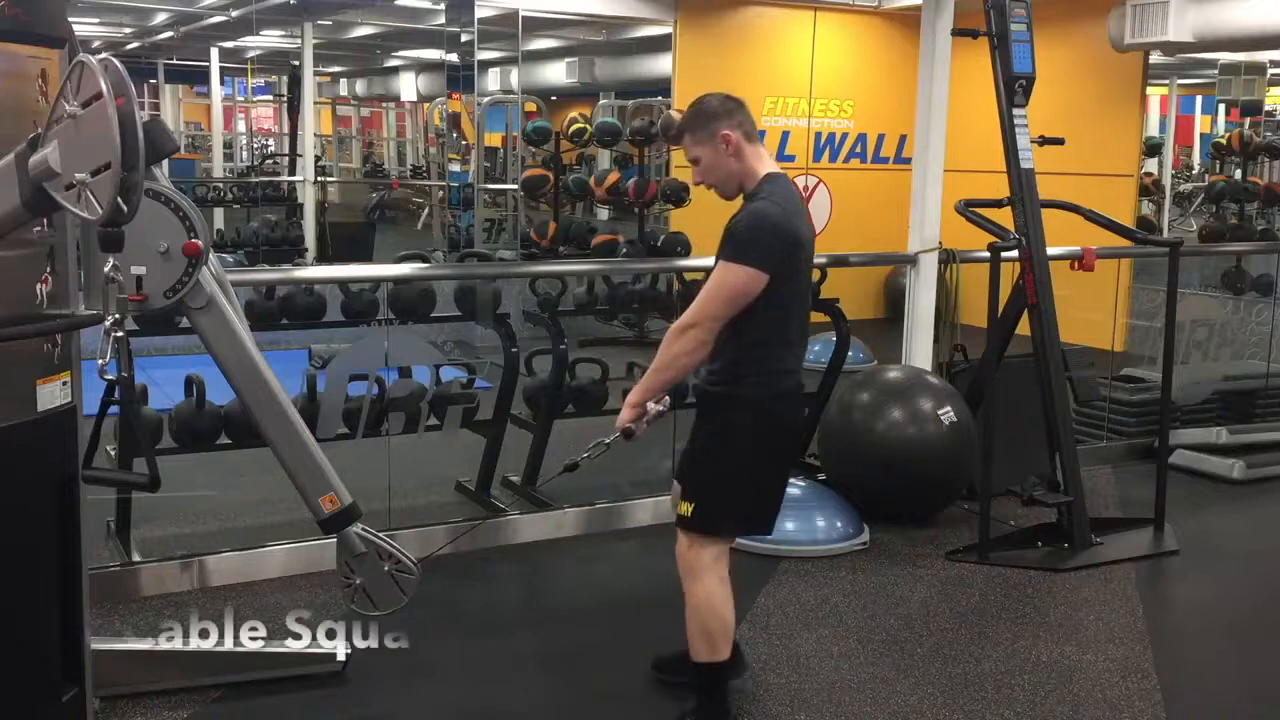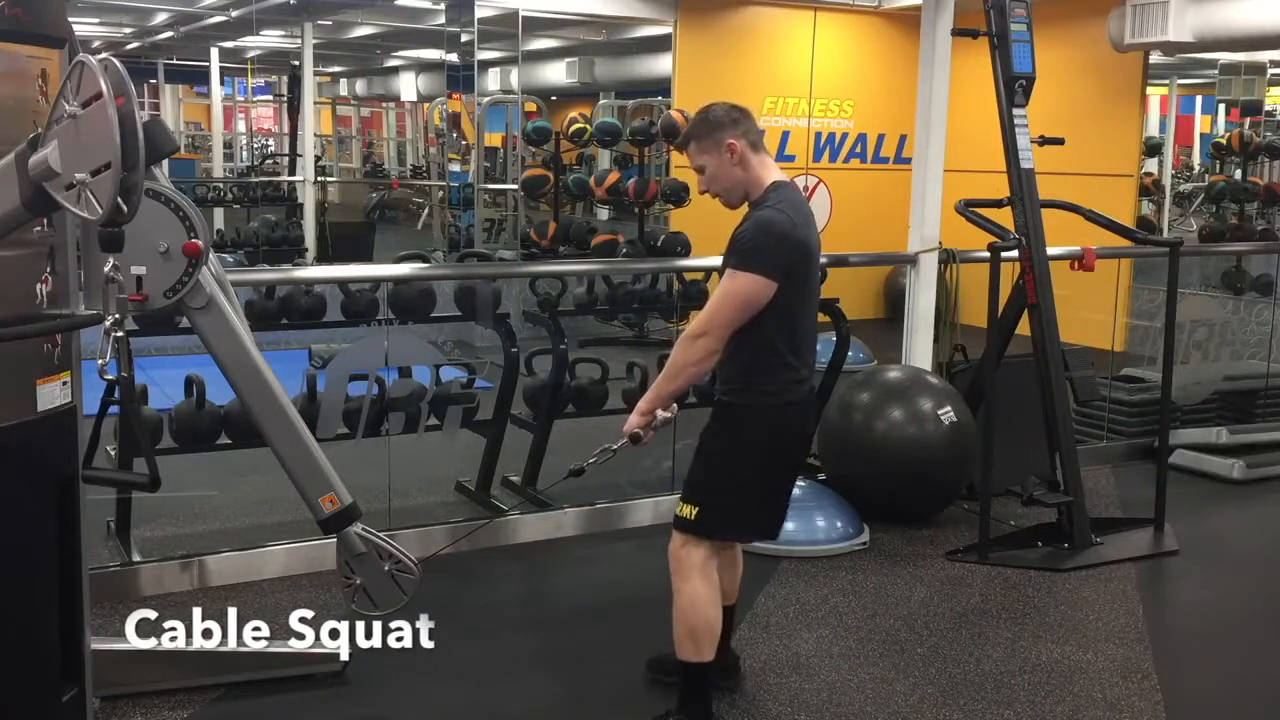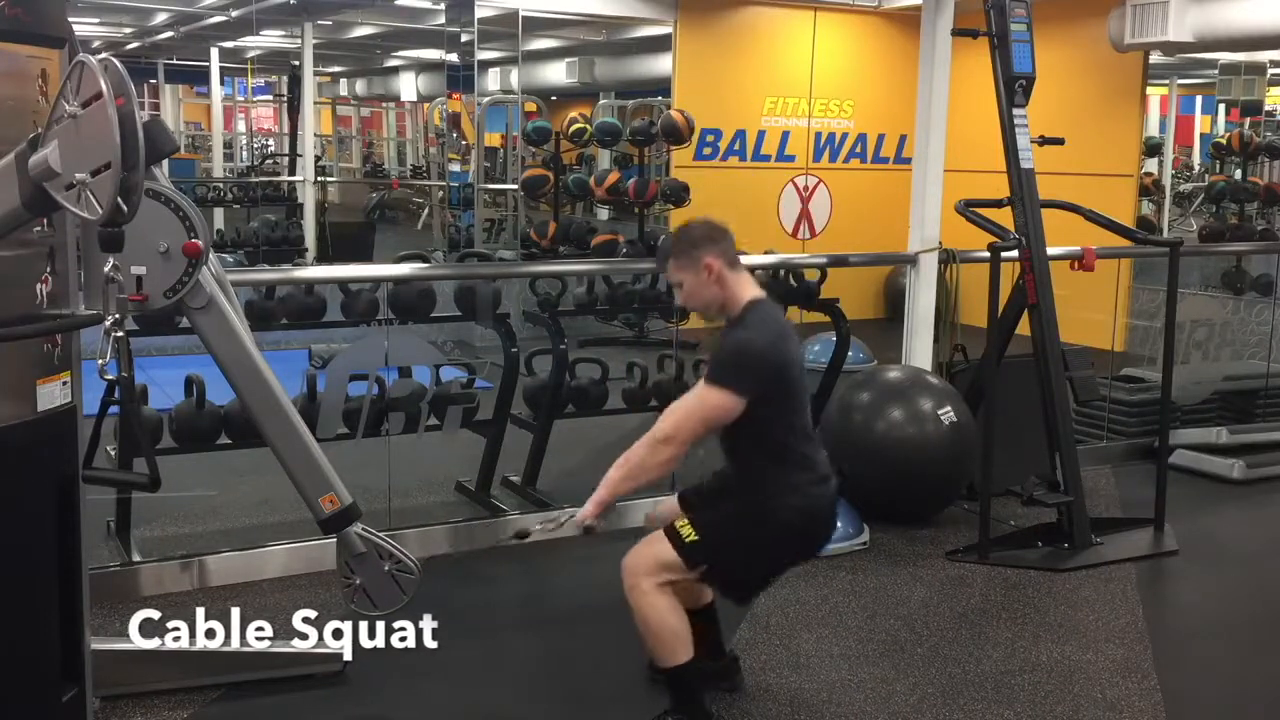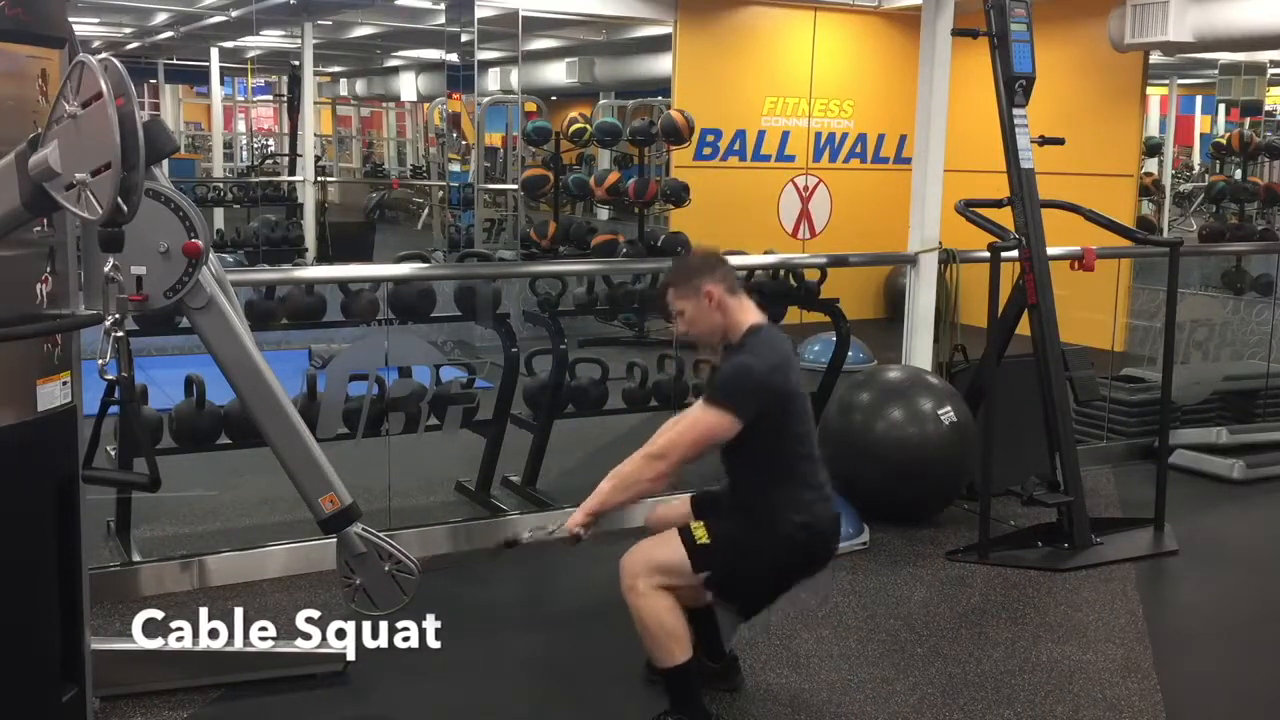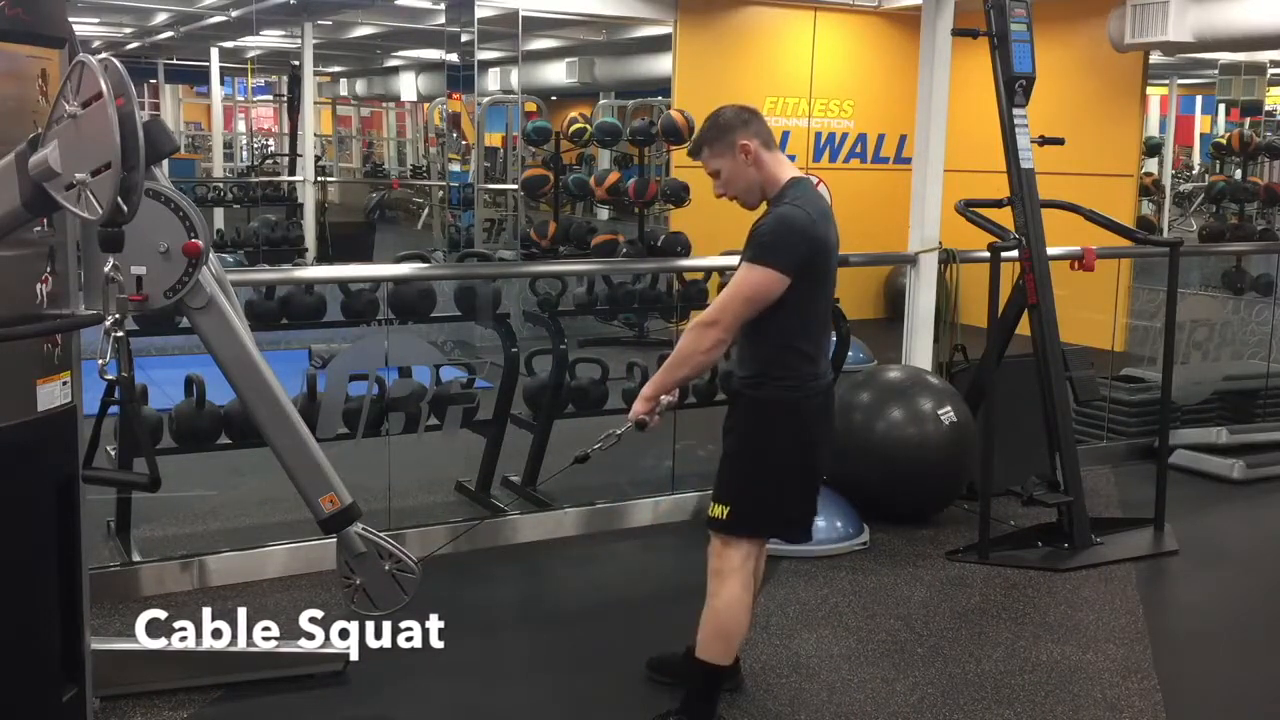
dt=0.7s
person 1, frame 1
left shoulder: (762, 219)
right shoulder: (777, 203)
left elbow: (698, 327)
right elbow: (714, 322)
left wrist: (639, 398)
right wrist: (659, 386)
left hip: (748, 406)
right hip: (752, 396)
left knee: (699, 552)
right knee: (692, 506)
right ankle: (718, 652)
person 1, frame 2
left shoulder: (768, 227)
right shoulder: (783, 209)
left elbow: (708, 335)
left wrist: (648, 406)
right wrist: (666, 395)
left hip: (761, 412)
right hip: (769, 403)
left knee: (690, 552)
right knee: (720, 536)
right ankle: (713, 655)
person 1, frame 3
left shoulder: (749, 344)
right shoulder: (756, 319)
left elbow: (672, 442)
right elbow: (689, 405)
left wrist: (604, 499)
right wrist: (626, 463)
left hip: (787, 508)
right hip: (778, 484)
left knee: (642, 569)
right knee: (667, 521)
right ankle: (713, 659)
person 1, frame 4
left shoulder: (751, 369)
right shoulder: (756, 344)
left elbow: (665, 457)
right elbow: (683, 426)
left wrist: (593, 509)
right wrist: (610, 484)
left hip: (789, 527)
right hip: (776, 506)
left knee: (640, 570)
right knee: (665, 521)
right ankle: (712, 658)
person 1, frame 5
left shoulder: (787, 223)
right shoulder: (800, 206)
left elbow: (717, 325)
right elbow: (734, 319)
left wrist: (654, 390)
right wrist: (671, 380)
left hip: (779, 405)
right hip: (780, 396)
left knee: (732, 553)
right knee: (746, 542)
right ankle: (716, 658)
